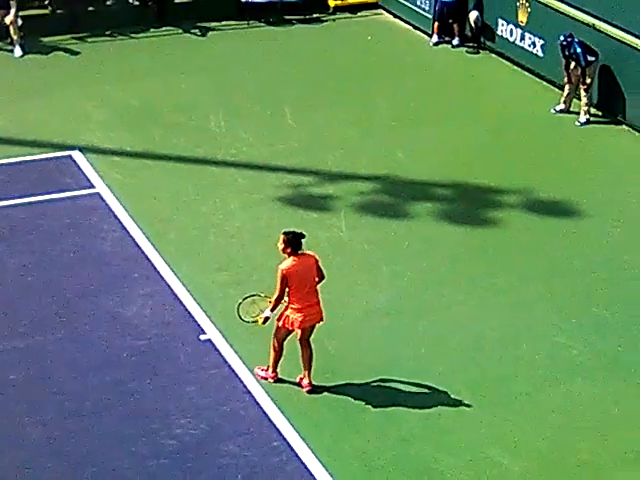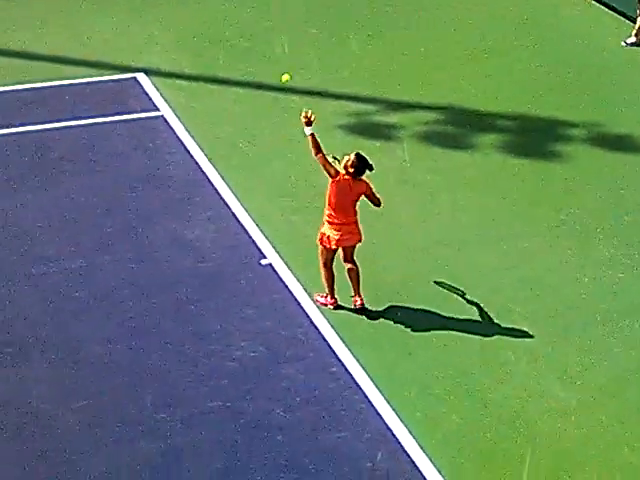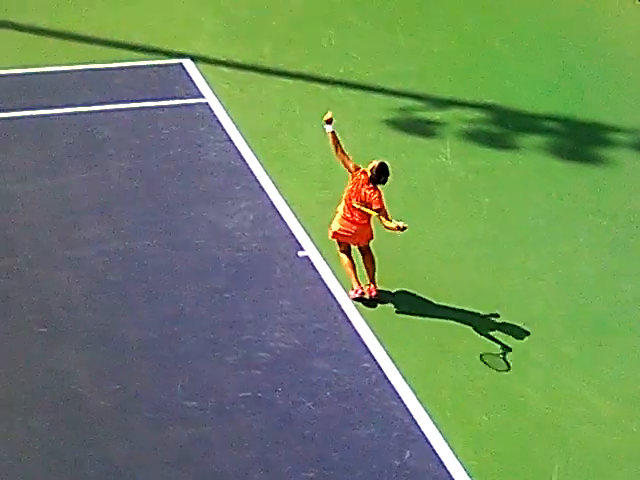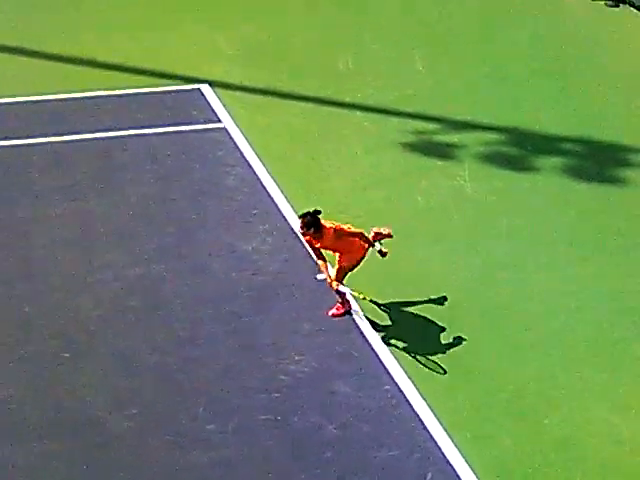
dt=0.7s
person 1, frame 1
left shoulder: (284, 268)
right shoulder: (311, 257)
left elbow: (279, 296)
right elbow: (321, 277)
left wrist: (268, 313)
left hip: (296, 312)
right hip: (313, 309)
left knee: (277, 340)
right knee: (305, 342)
left ankle: (272, 372)
right ankle: (307, 380)
person 1, frame 2
left shoulder: (336, 178)
right shoulder: (362, 185)
left elbow: (318, 154)
right elbow: (377, 203)
left wrist: (308, 129)
right wrist: (366, 192)
left hip: (333, 232)
right hip: (352, 230)
left knee: (326, 264)
right knee: (349, 261)
left ankle: (331, 299)
right ankle: (358, 298)
person 1, frame 3
left shoulder: (357, 175)
right shoulder: (375, 194)
left elbow: (339, 152)
right elbow: (385, 221)
left wrist: (329, 128)
left hip: (342, 226)
right hip: (361, 231)
left knee: (344, 253)
right knee: (365, 251)
left ankle: (357, 287)
right ankle: (372, 287)
person 1, frame 4
left shoulder: (331, 231)
right shoulder: (308, 237)
left elbow: (360, 234)
right elbow: (320, 259)
right wrist: (328, 277)
left hip: (353, 250)
right hip: (341, 247)
left knee: (336, 281)
left ankle: (344, 304)
right ankle: (376, 235)
